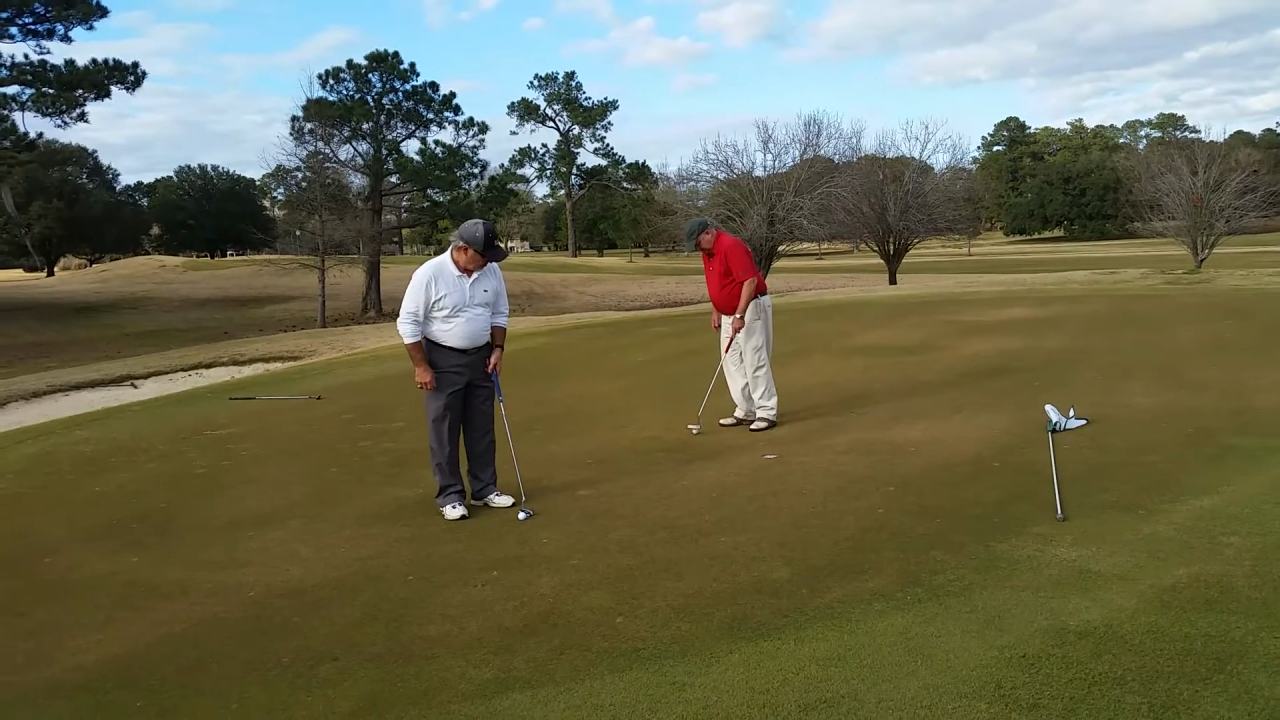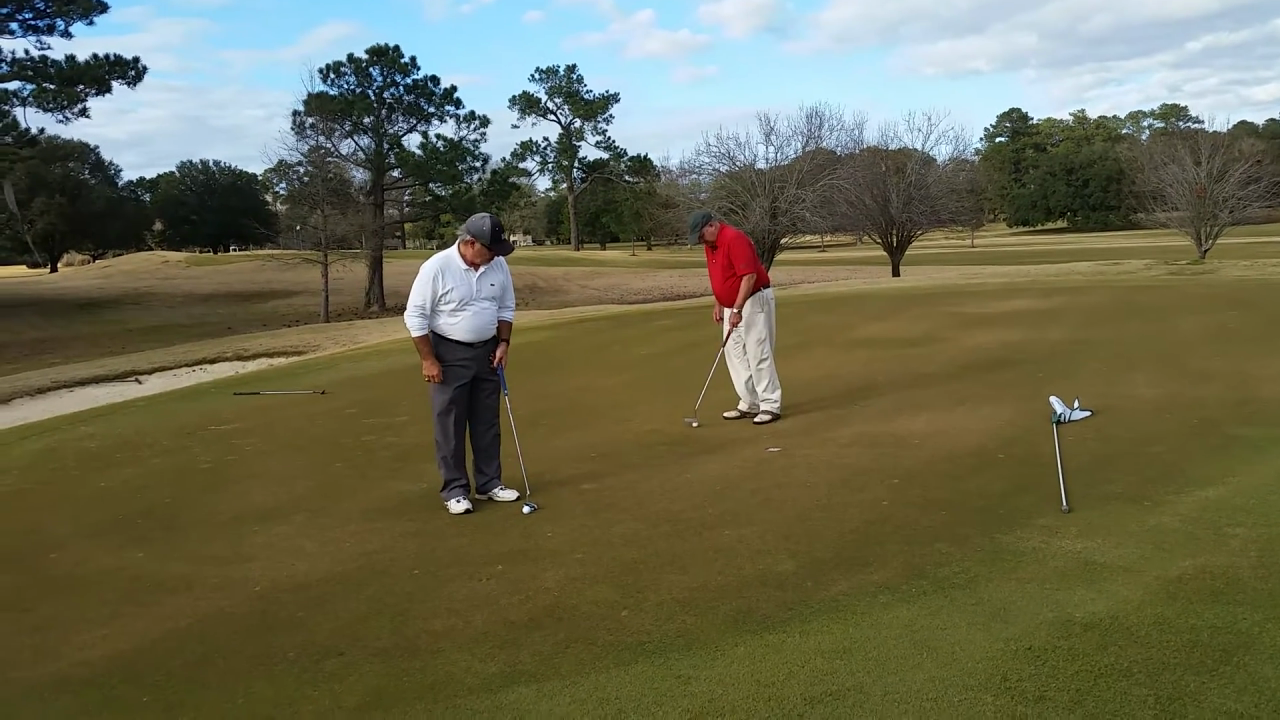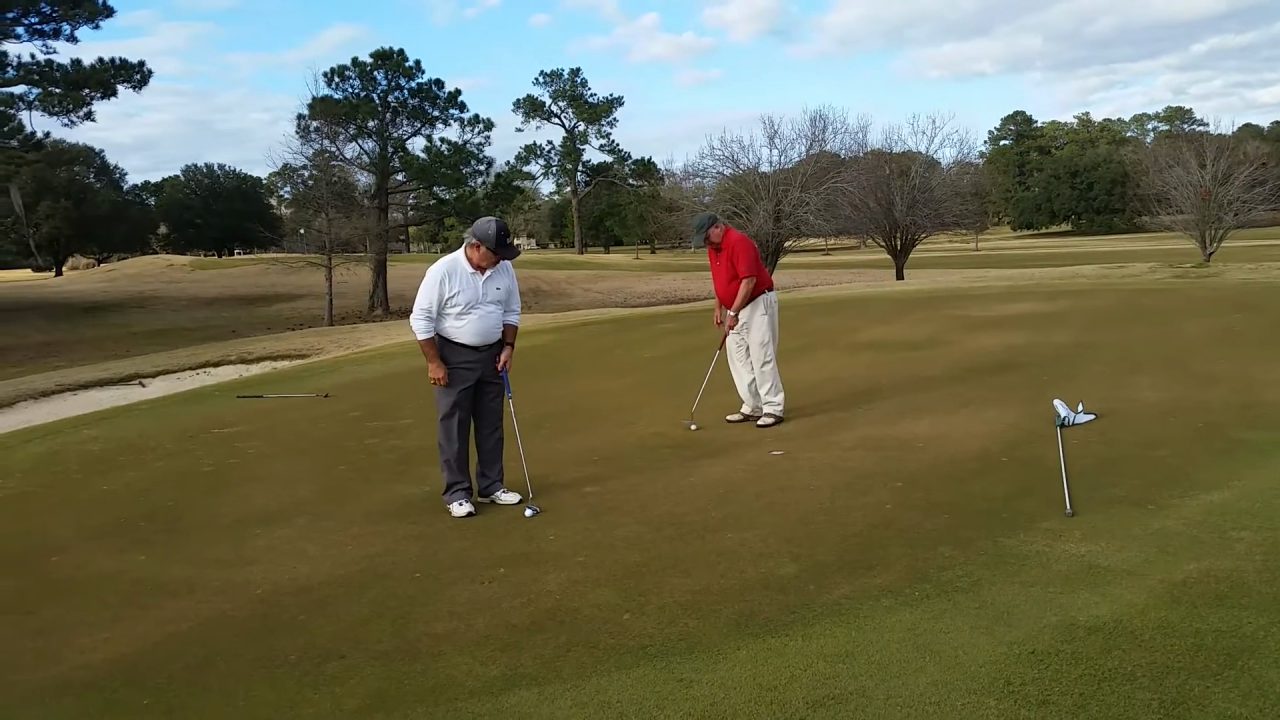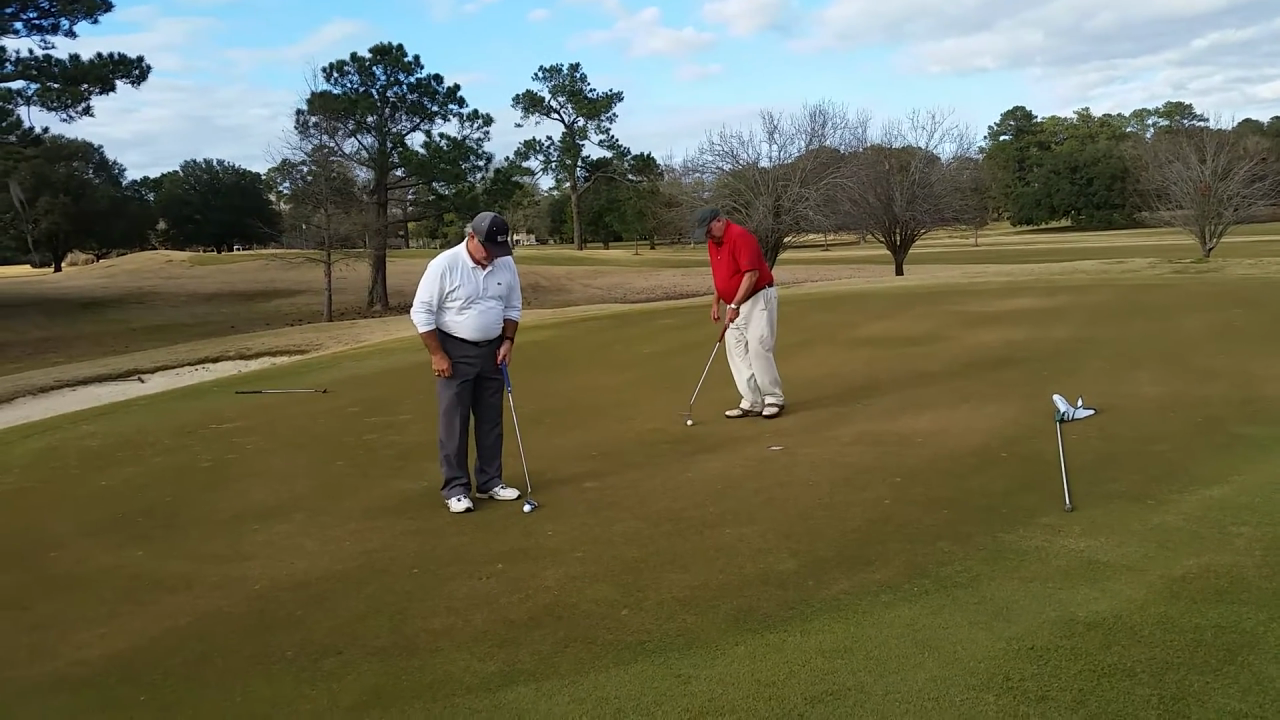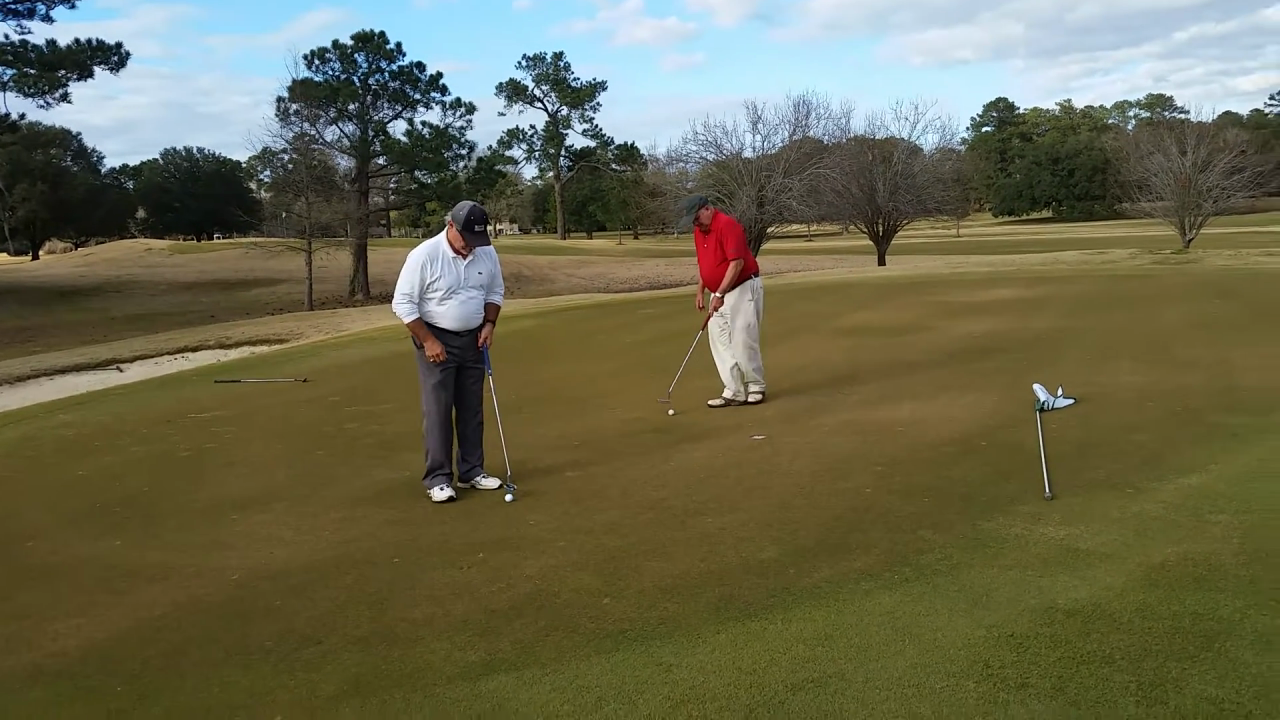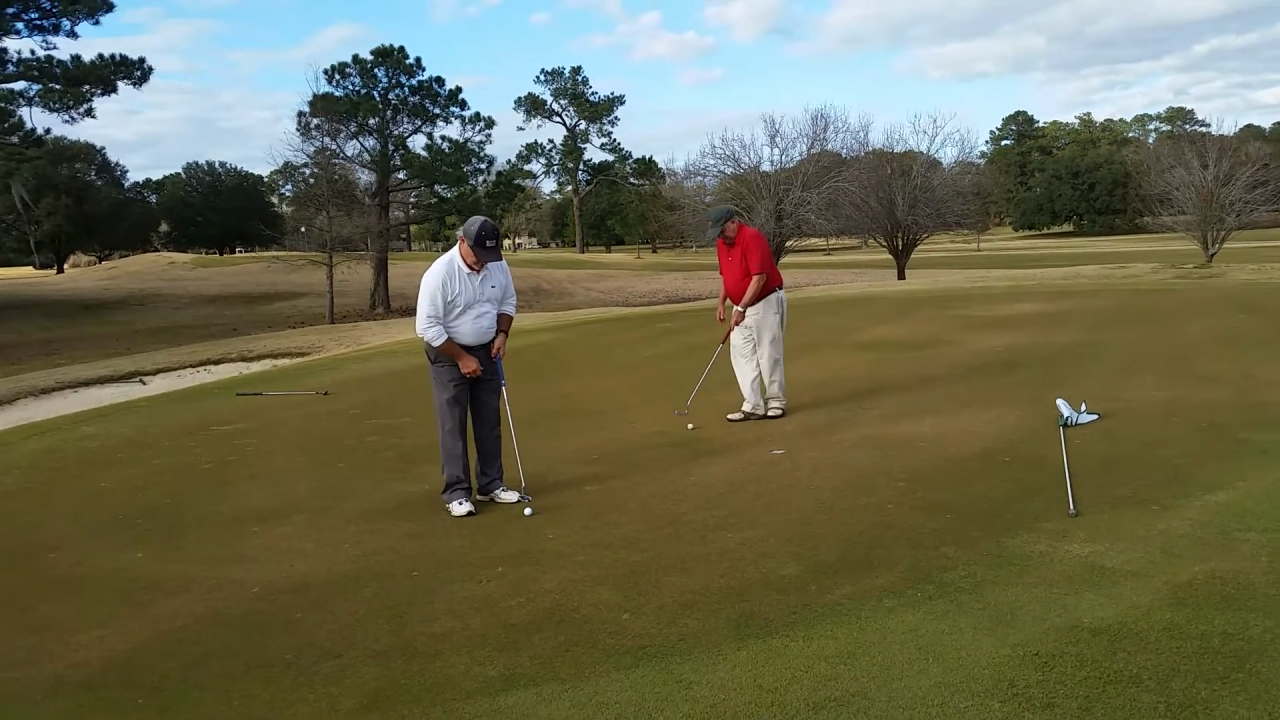
dt=0.2s
person 1, frame 1
left shoulder: (491, 272)
right shoulder: (429, 274)
left elbow: (499, 313)
right elbow: (408, 323)
left wrist: (497, 349)
right wrist: (421, 366)
left hip: (480, 358)
right hip: (443, 360)
left knee: (482, 427)
right knee: (444, 429)
left ankle: (484, 489)
right ankle: (450, 495)
person 1, frame 2
left shoulder: (498, 266)
right shoulder: (436, 268)
left elbow: (506, 308)
right elbow: (415, 316)
left wrist: (503, 343)
right wrist: (428, 359)
left hip: (486, 352)
right hip: (449, 354)
left knee: (487, 420)
right knee: (450, 423)
left ankle: (489, 483)
right ankle: (455, 489)
person 1, frame 3
left shoulder: (504, 269)
right shoulder: (443, 271)
left elbow: (511, 312)
right elbow: (421, 319)
left wrist: (508, 347)
right wrist: (434, 362)
left hip: (491, 355)
right hip: (454, 357)
left knee: (491, 423)
right knee: (453, 426)
left ankle: (491, 485)
right ankle: (457, 492)
person 1, frame 4
left shoulder: (506, 264)
right shoulder: (445, 265)
left elbow: (513, 307)
right elbow: (421, 312)
left wrist: (507, 341)
right wrist: (437, 354)
left hip: (491, 351)
right hip: (455, 352)
left knee: (491, 419)
right knee: (454, 420)
left ankle: (489, 482)
right ankle: (456, 488)
person 1, frame 5
left shoulder: (487, 253)
right shoulder: (424, 255)
left elbow: (495, 292)
right elbow: (403, 303)
left wrist: (489, 324)
right wrist: (428, 341)
left hip: (472, 339)
right hip: (435, 339)
left knee: (471, 409)
right knee: (438, 409)
left ankle: (471, 471)
right ankle: (438, 478)
person 1, frame 6
left shoulder: (498, 265)
right shoulder: (440, 273)
left elbow: (508, 302)
right elbow: (427, 328)
left wrist: (502, 334)
right wrist: (461, 358)
left hip: (485, 353)
right hip: (449, 355)
left knee: (490, 421)
right knee: (453, 424)
left ankle: (490, 484)
right ankle: (456, 492)
person 2, frame 1
left shoulder: (731, 246)
right shoulder: (708, 252)
left elbow: (750, 281)
left wrist: (739, 315)
right wrist: (716, 310)
left hip: (751, 309)
right hip: (729, 314)
left knee: (755, 361)
right knee: (732, 363)
left ankle: (766, 413)
right ankle: (745, 411)
person 2, frame 2
left shoulder: (734, 239)
right shoulder: (710, 244)
left elbow: (749, 276)
left wrist: (736, 310)
right wrist: (718, 304)
left hip: (754, 301)
right hip: (732, 306)
left knee: (759, 354)
right knee: (736, 356)
left ankle: (770, 406)
right ankle: (749, 404)
person 2, frame 3
left shoulder: (739, 241)
right shoulder: (713, 247)
left elbow: (749, 281)
left wrist: (733, 313)
right wrist: (719, 307)
left hip: (758, 304)
right hip: (736, 309)
left knee: (761, 356)
right knee: (738, 359)
left ankle: (773, 408)
right ankle: (752, 407)
person 2, frame 4
left shoulder: (740, 236)
right shoulder: (713, 242)
left elbow: (752, 274)
left wrist: (734, 306)
right wrist: (716, 302)
left hip: (758, 299)
right hip: (735, 305)
left knee: (758, 350)
right knee: (737, 354)
left ankle: (773, 398)
right ankle: (752, 402)
person 2, frame 5
left shoulder: (727, 225)
right shoulder: (699, 230)
left elbow: (737, 263)
left wrist: (719, 294)
right wrist: (700, 291)
left hip: (742, 289)
right hip: (720, 293)
left knee: (744, 340)
right knee: (720, 342)
left ankle: (755, 386)
right ankle: (734, 391)
person 2, frame 6
left shoulder: (753, 238)
right shoulder: (722, 243)
left elbow: (759, 278)
left wrist: (741, 309)
right wrist: (721, 303)
left hip: (766, 303)
right hip: (741, 307)
left knee: (769, 354)
right knee: (741, 355)
left ankle: (776, 401)
right ankle: (753, 405)
